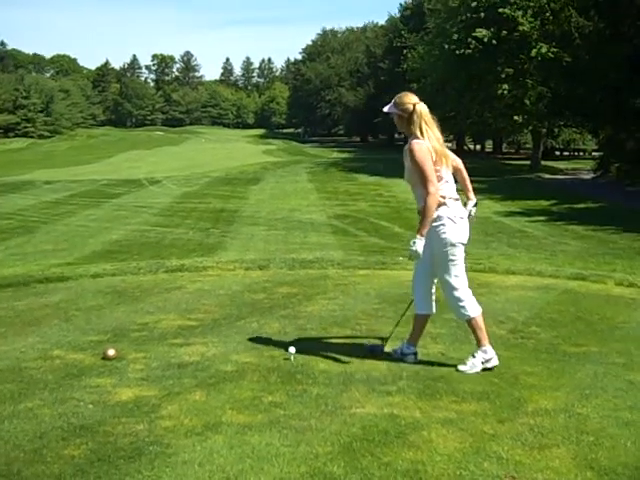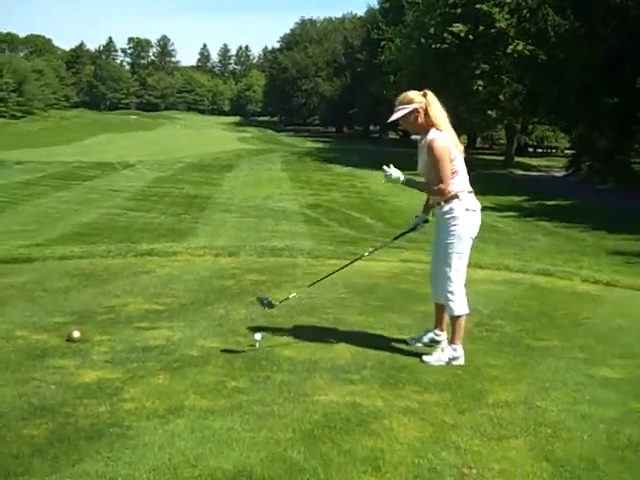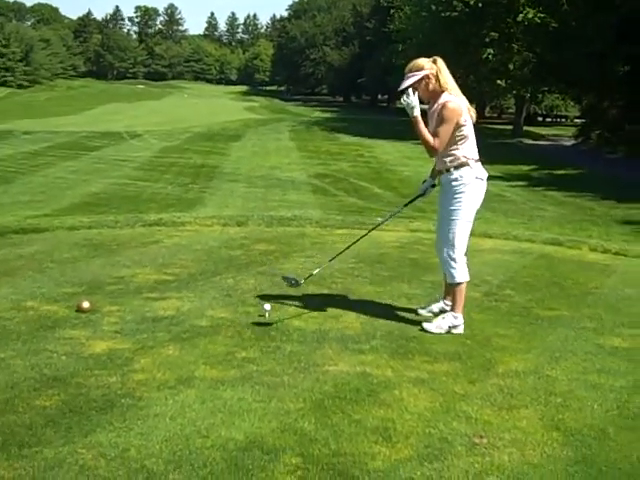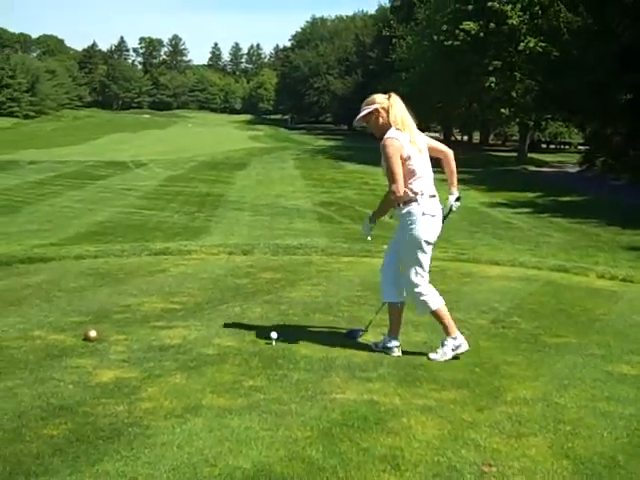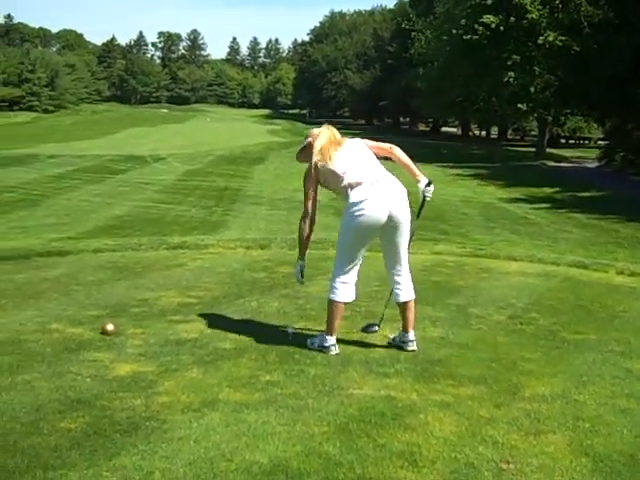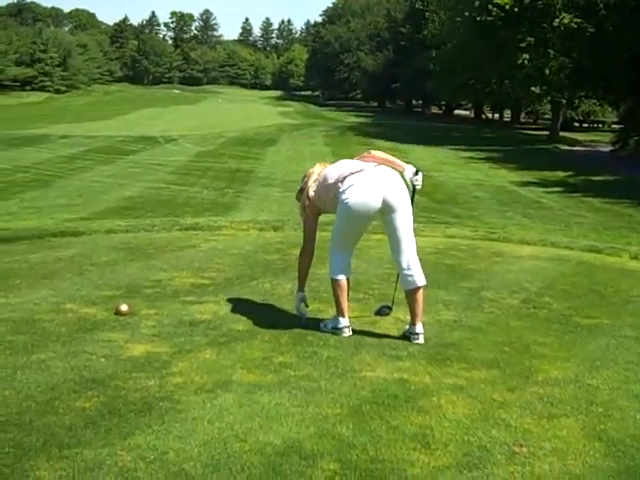
dt=0.7s
person 1, frame 1
left shoulder: (417, 147)
right shoulder: (430, 141)
left elbow: (433, 193)
right elbow: (458, 164)
left wrist: (419, 235)
right wrist: (470, 198)
left hip: (446, 221)
right hip: (444, 220)
left knee: (455, 287)
right knee: (422, 283)
left ankle: (486, 352)
right ankle: (410, 346)
person 1, frame 2
left shoulder: (436, 141)
right shoulder: (429, 138)
left elbow: (443, 188)
left wrist: (403, 180)
right wrist: (423, 213)
left hip: (460, 213)
right hip: (447, 213)
left knee: (452, 281)
right knee: (438, 276)
left ankle: (455, 349)
right ankle: (439, 332)
person 1, frame 3
left shoulder: (451, 105)
right shoulder: (436, 105)
left elbow: (435, 147)
left wrist: (414, 115)
right wrist: (432, 176)
left hip: (465, 181)
right hip: (450, 180)
left knee: (454, 248)
right knee: (444, 246)
left ankle: (455, 317)
right ankle: (448, 301)
person 1, frame 4
left shoulder: (390, 141)
right shoulder: (412, 134)
left elbow: (396, 191)
right elbow: (447, 153)
left wrist: (372, 219)
right wrist: (453, 191)
left hip: (418, 215)
right hip: (420, 212)
left knee: (417, 283)
right knee: (391, 272)
left ankle: (454, 338)
right ankle: (392, 340)
person 1, frame 5
left shoulder: (315, 166)
right shoulder: (356, 143)
left elbow: (308, 217)
right elbow: (393, 149)
left wrist: (301, 259)
right wrist: (420, 178)
left hip: (366, 203)
right hip: (396, 194)
left knee: (344, 273)
right knee: (399, 269)
left ankle: (328, 339)
right ankle: (408, 335)
person 1, frame 6
left shoulder: (313, 196)
right shoulder: (345, 164)
left elbow: (307, 249)
right elbow: (371, 154)
left wrist: (300, 290)
right wrist: (406, 168)
left hip: (358, 193)
right hip: (391, 182)
left knee: (339, 253)
right knee: (407, 256)
left ankle: (342, 321)
right ankle: (416, 328)
